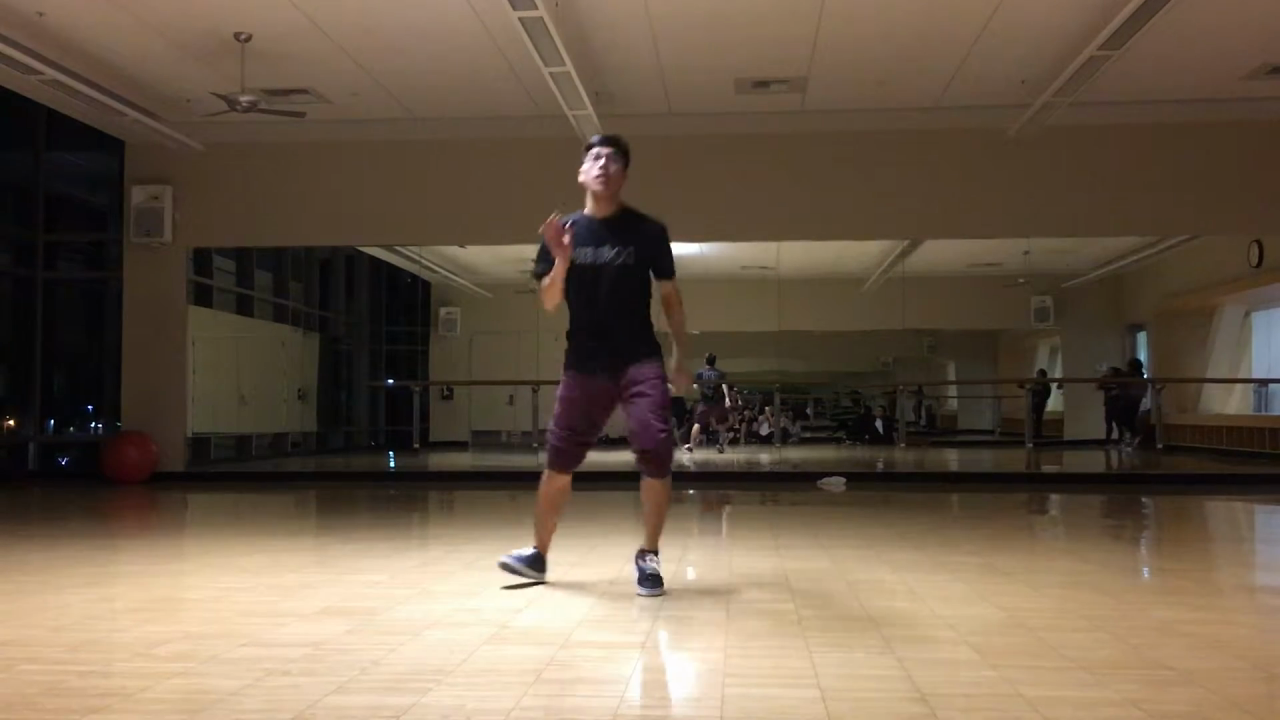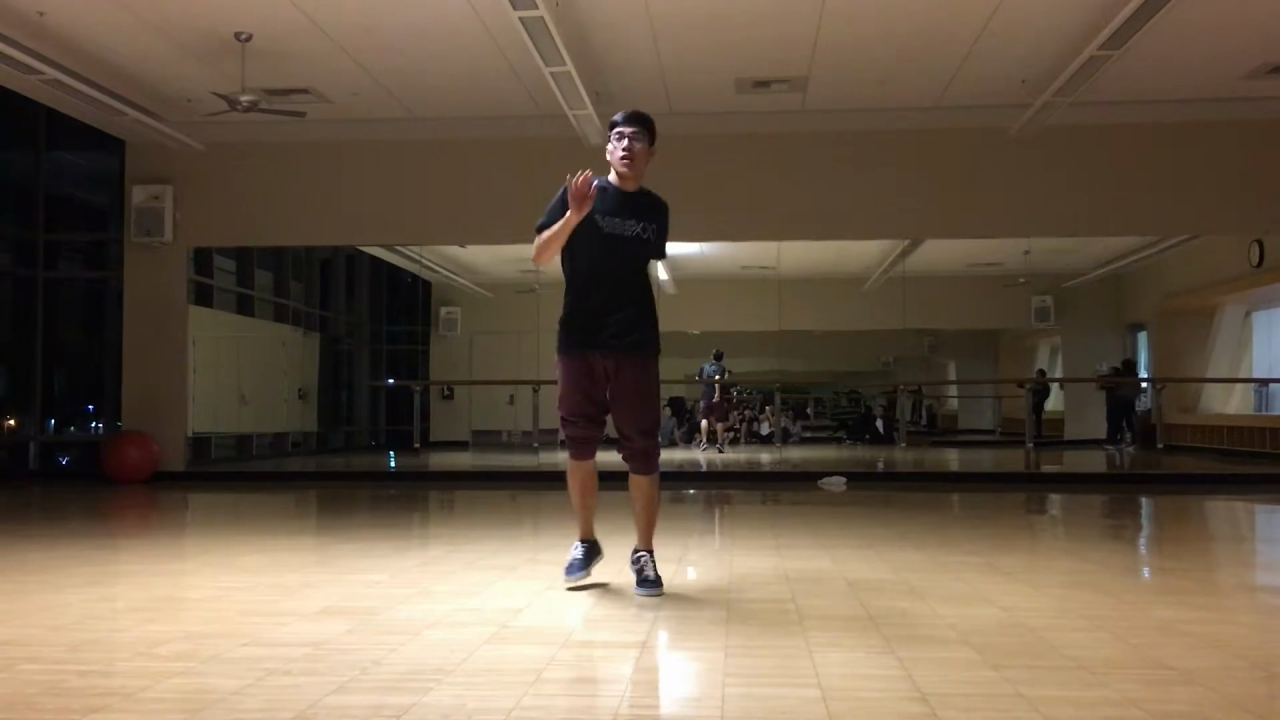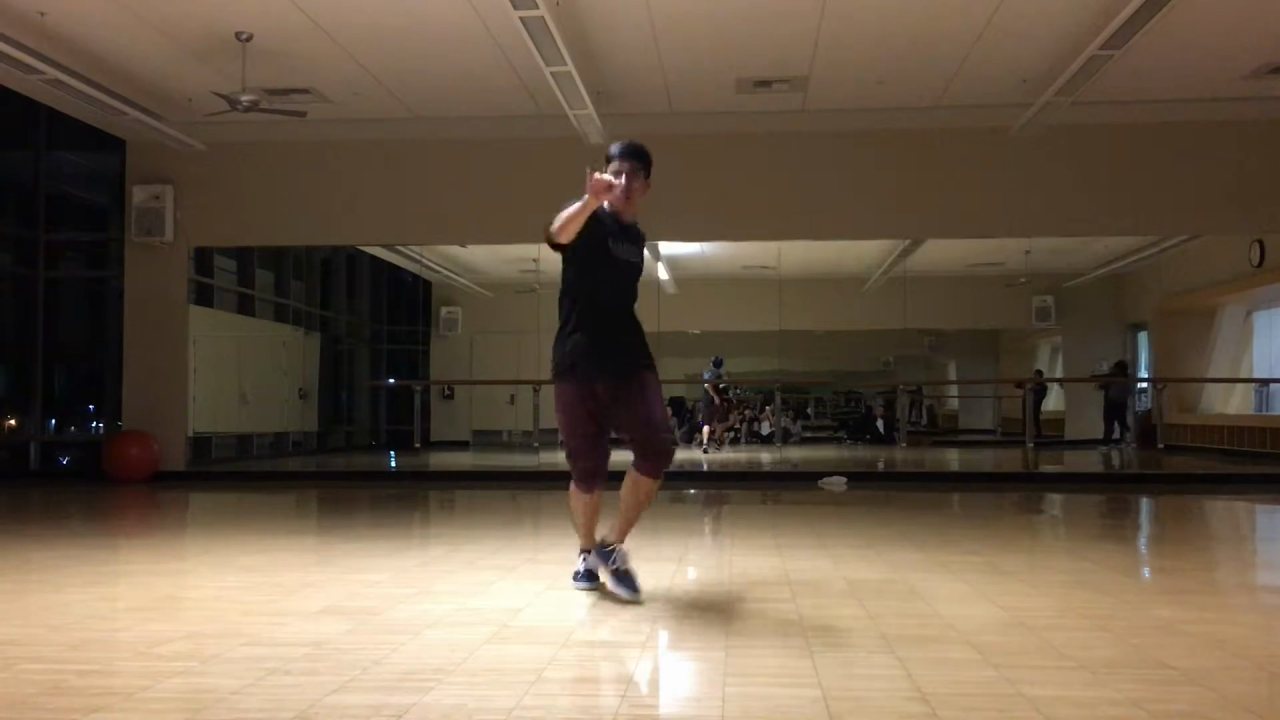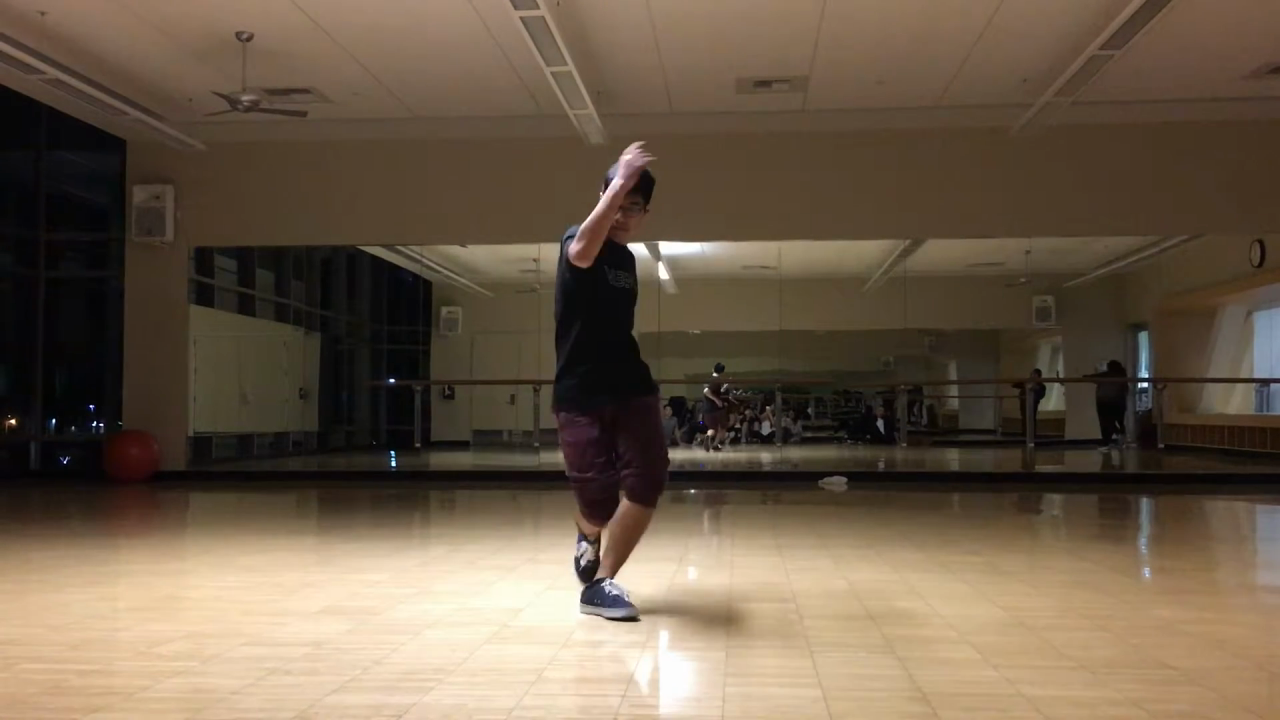
dt=0.2s
person 1, frame 1
left shoulder: (647, 230)
right shoulder: (563, 229)
left elbow: (669, 293)
right elbow: (550, 302)
left wrist: (677, 354)
right wrist: (559, 259)
left hip: (638, 360)
right hip: (583, 363)
left knee: (655, 448)
right knee: (561, 456)
left ankle: (648, 555)
right ankle: (538, 551)
person 1, frame 2
left shoulder: (657, 210)
right shoulder: (580, 193)
right elbow: (541, 255)
right wrist: (576, 211)
left hip: (635, 343)
right hip: (580, 341)
left knee: (641, 447)
right knee: (581, 441)
left ankle: (644, 553)
right ankle: (585, 541)
person 1, frame 3
left shoulder: (636, 236)
right shoulder: (588, 223)
right elbow: (558, 233)
right wrist: (591, 201)
left hip: (630, 363)
right hip: (577, 363)
left knee: (655, 451)
right knee: (587, 468)
left ankle: (615, 546)
right ankle: (587, 553)
person 1, frame 4
left shoulder: (625, 258)
right shoulder: (579, 238)
right elbow: (583, 255)
right wrist: (617, 182)
left hip: (633, 388)
right hip: (580, 391)
left knee: (647, 481)
right knee: (595, 491)
left ankle: (600, 581)
right ankle: (590, 539)
